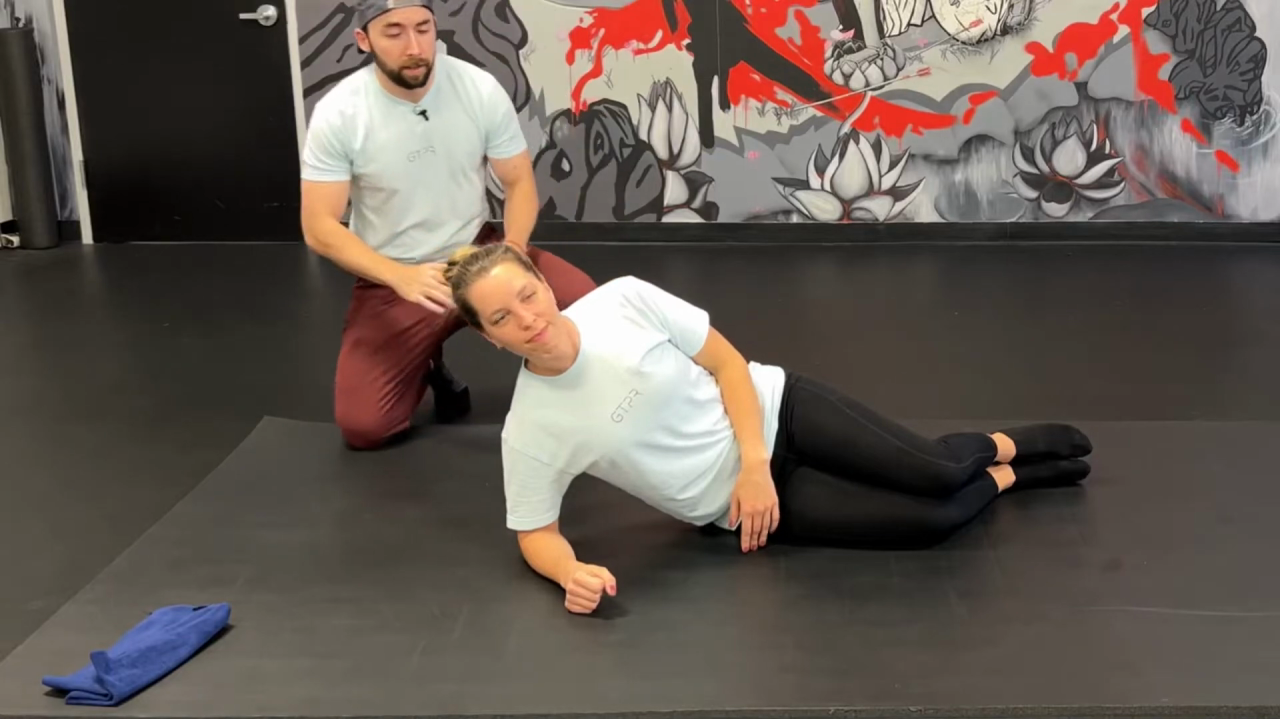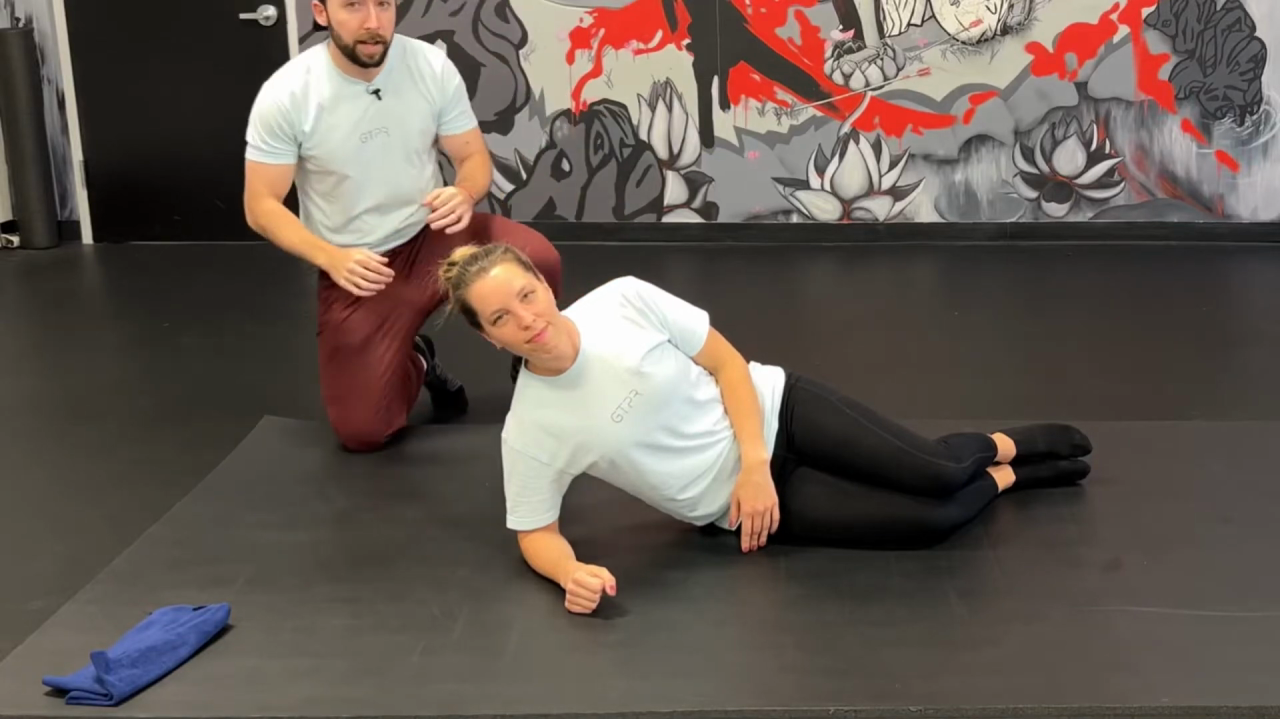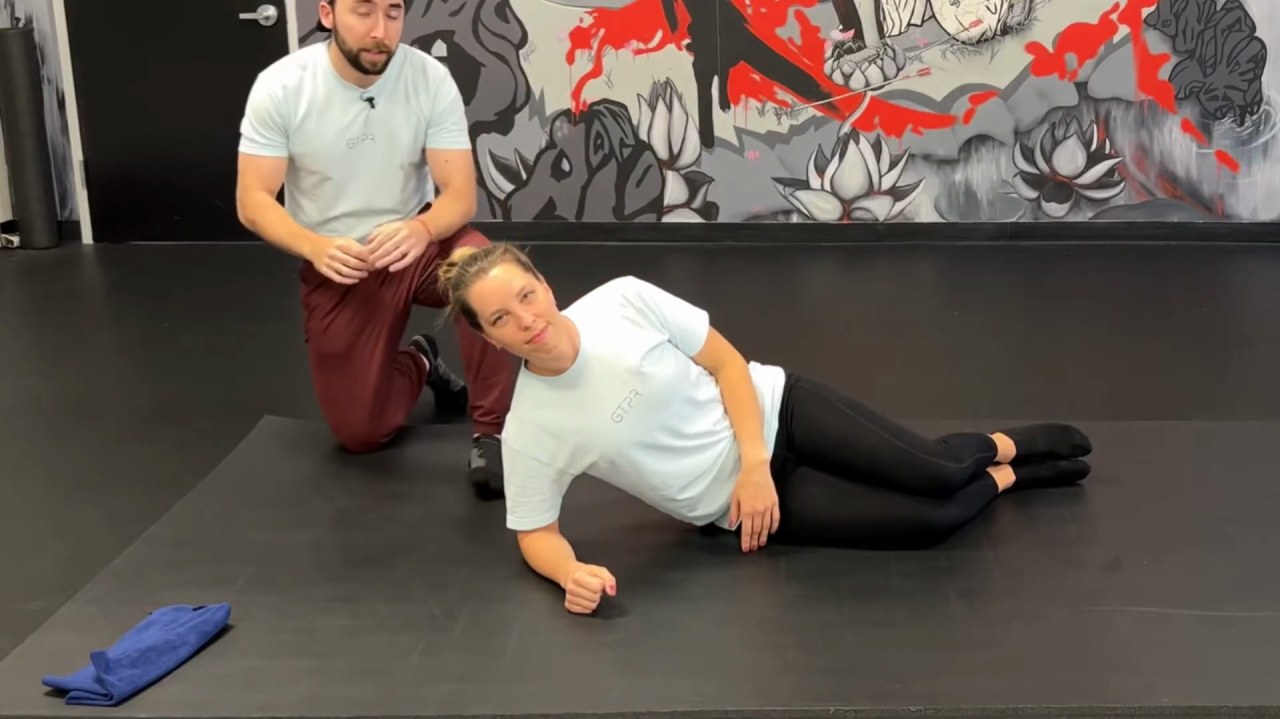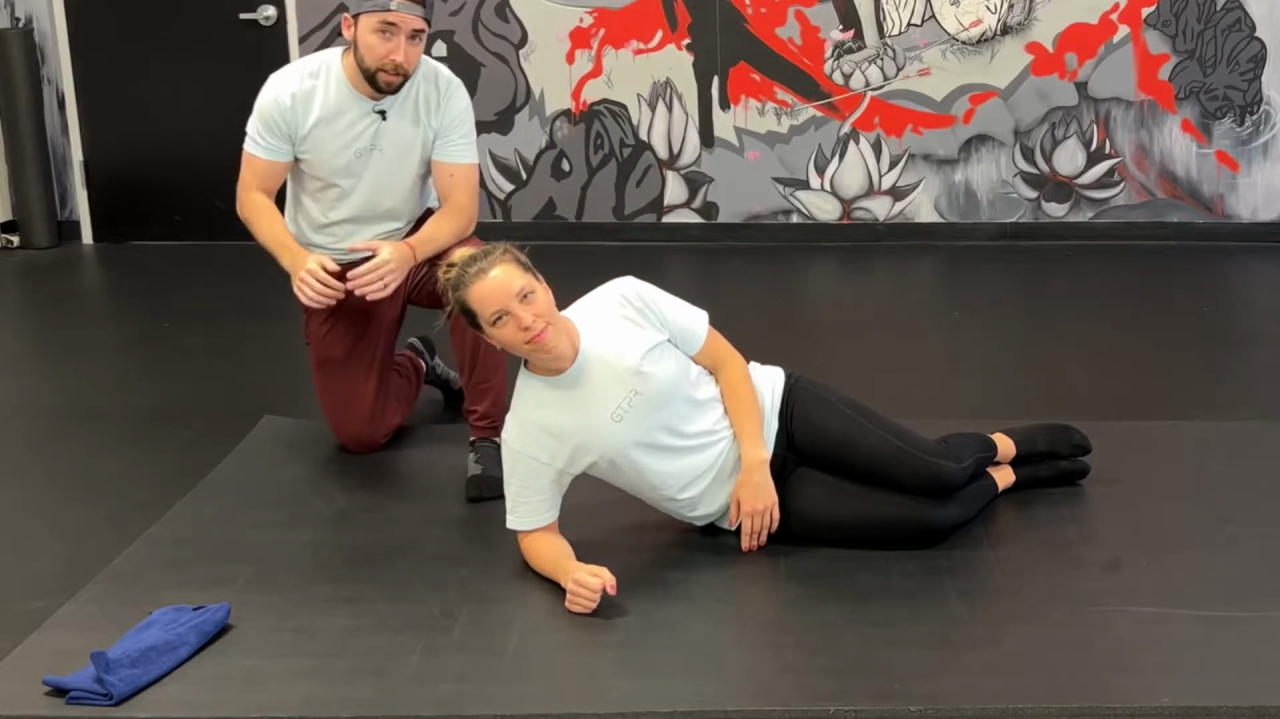
dt=0.3s
person 1, frame 1
left shoulder: (623, 299)
right shoulder: (527, 433)
left elbow: (728, 364)
right elbow: (534, 534)
left wrist: (754, 462)
right wrist: (570, 574)
left hip: (770, 412)
right hip: (728, 497)
left knee: (936, 474)
right knee: (930, 524)
left ankle: (1006, 445)
right ankle: (1005, 479)
person 1, frame 2
left shoulder: (624, 299)
right shoulder: (529, 431)
left elbow: (729, 364)
right elbow: (535, 533)
left wrist: (754, 462)
right wrist: (571, 573)
left hip: (773, 410)
right hip: (731, 500)
left knee: (937, 472)
right knee: (931, 522)
left ankle: (1006, 446)
right ankle: (1006, 478)
person 1, frame 3
left shoulder: (624, 298)
right shoulder: (528, 431)
left elbow: (729, 364)
right elbow: (535, 533)
left wrist: (755, 463)
right wrist: (570, 573)
left hip: (771, 410)
right hip: (728, 500)
left knee: (936, 472)
right knee: (931, 522)
left ankle: (1007, 445)
right ankle: (1005, 479)
person 1, frame 4
left shoulder: (623, 298)
right shoulder: (528, 430)
left elbow: (728, 363)
right elbow: (535, 534)
left wrist: (755, 463)
right wrist: (571, 573)
left hip: (772, 411)
right hip: (729, 501)
left knee: (936, 474)
right knee: (932, 521)
left ankle: (1008, 445)
right ankle: (1005, 479)
person 2, frame 1
left shoulder: (480, 88)
right shoulder: (337, 115)
left elbow: (520, 183)
right elbow: (319, 225)
left wrist: (514, 250)
right wrist: (399, 277)
right hip: (395, 281)
right knee: (364, 428)
right ankle: (423, 367)
person 2, frame 2
left shoulder: (432, 66)
right shoulder: (284, 96)
left elbow: (474, 158)
right elbow: (261, 207)
left wrist: (465, 194)
right wrist: (332, 259)
left hip: (432, 236)
right hip: (357, 268)
left knee: (539, 260)
right knee: (362, 432)
right ankle: (416, 363)
person 2, frame 3
left shoulder: (431, 80)
right shoulder: (279, 87)
left elbow: (460, 192)
right elbow: (252, 200)
left wrist: (416, 228)
right wrist: (317, 247)
left hip: (415, 239)
right hip: (337, 267)
right knee: (360, 434)
left ankle: (490, 433)
right ankle: (418, 365)
person 2, frame 4
left shoulder: (445, 92)
right shoulder: (289, 91)
left elbow: (461, 207)
right elbow: (252, 195)
left wrist: (408, 253)
right wrist: (295, 259)
left hip: (414, 242)
right hip: (333, 269)
right knee: (360, 434)
left ankle: (487, 436)
right ankle: (416, 365)
